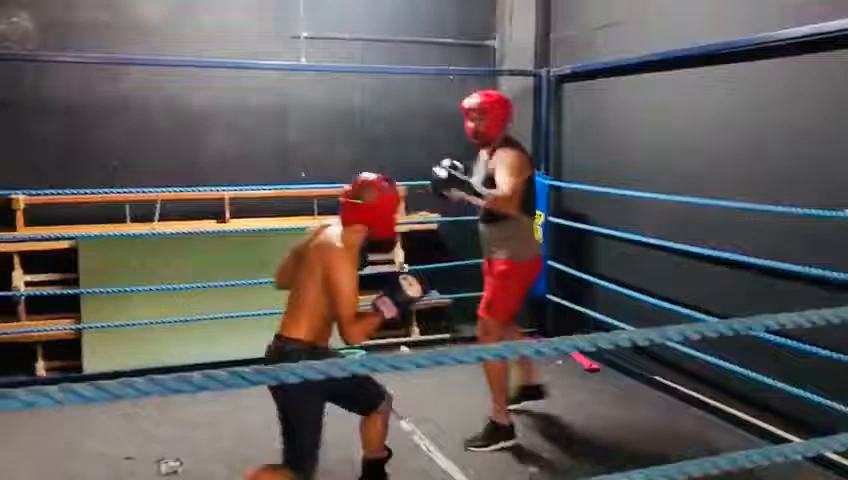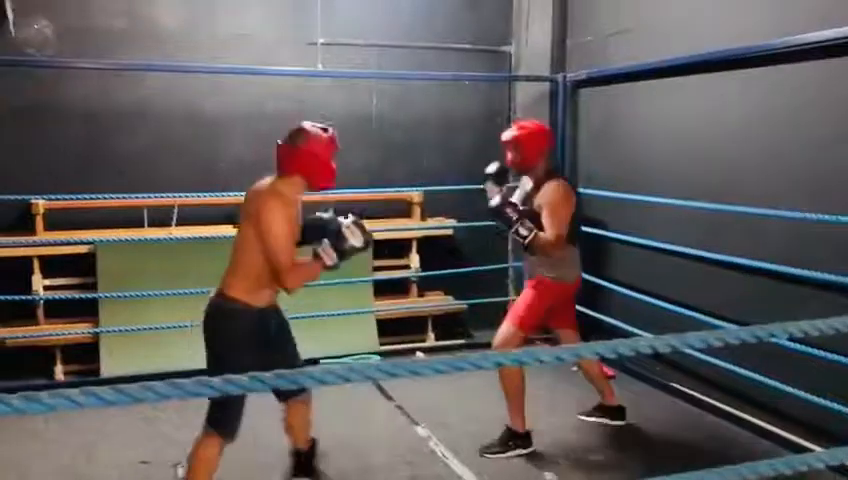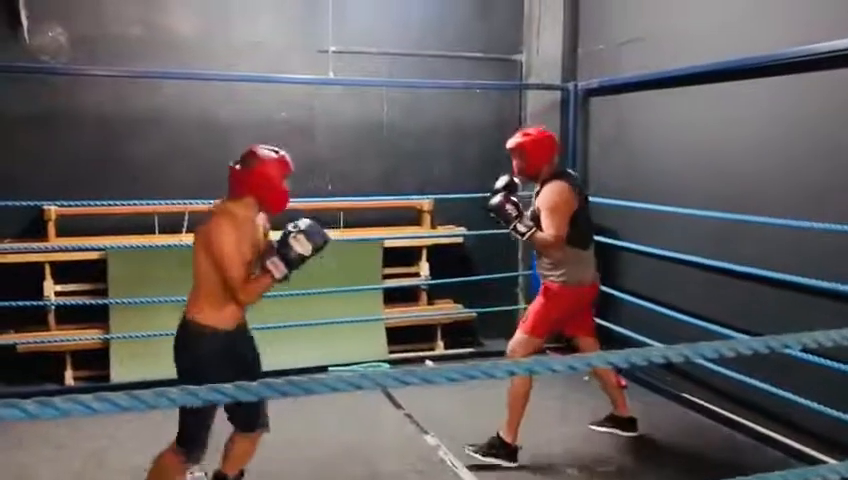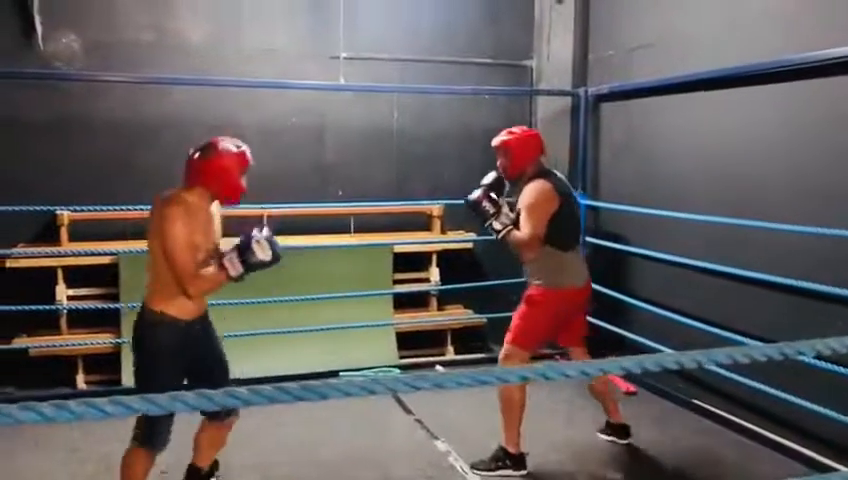
dt=0.3s
person 1, frame 1
left shoulder: (509, 157)
right shoulder: (487, 154)
left elbow: (506, 205)
left wrist: (462, 188)
right wrist: (456, 184)
left hip: (515, 259)
right hip: (498, 255)
left knee: (488, 334)
right knee: (503, 324)
left ankle: (502, 425)
right ankle: (530, 383)
person 1, frame 2
left shoulder: (554, 190)
right shoulder: (529, 181)
left elbow: (555, 244)
right elbow: (514, 212)
left wrist: (516, 224)
right wrist: (495, 188)
left hip: (555, 280)
right hip: (545, 278)
left knee: (503, 344)
right knee: (570, 342)
left ankle: (518, 433)
right ankle: (611, 405)
person 1, frame 3
left shoulder: (556, 191)
right shoulder: (559, 182)
left elbow: (552, 245)
right elbow: (545, 229)
left wrist: (515, 219)
right wrist: (512, 203)
left hip: (566, 286)
right hip: (581, 282)
left knee: (518, 353)
right knee: (589, 348)
left ankle: (505, 444)
right ankle: (623, 416)
person 1, frame 4
left shoulder: (537, 190)
right shoulder: (552, 180)
left elbow: (528, 247)
left wrist: (493, 218)
right wrist: (499, 205)
left hip: (551, 290)
right hip: (575, 286)
left knee: (509, 362)
right knee: (578, 355)
right ankle: (617, 423)
person 2, frame 1
left shoulder: (328, 233)
right shoulder: (340, 254)
left elbow: (283, 278)
right elbow: (352, 333)
right wrist: (390, 303)
left hip: (311, 353)
right hip: (297, 360)
left knee: (378, 404)
person 2, frame 2
left shoulder: (287, 196)
right shoulder: (272, 202)
right elbow: (288, 279)
left wrist: (305, 232)
right wrist: (332, 250)
left hip: (265, 314)
right hip: (235, 320)
left knee: (298, 393)
right knee: (222, 428)
person 2, frame 3
left shoulder: (257, 218)
right shoulder: (222, 223)
left elbow: (258, 270)
right elbow: (242, 293)
left wrist: (297, 246)
right wrist: (283, 261)
left hip: (236, 335)
right hip: (201, 338)
left knee: (252, 425)
right knee: (190, 447)
person 2, frame 4
left shoulder: (211, 208)
right shoulder: (174, 211)
right elbow: (191, 284)
left wrist: (249, 254)
right wrist: (239, 261)
left hip: (198, 326)
right hip: (162, 331)
left knee: (223, 413)
right knee: (151, 436)
